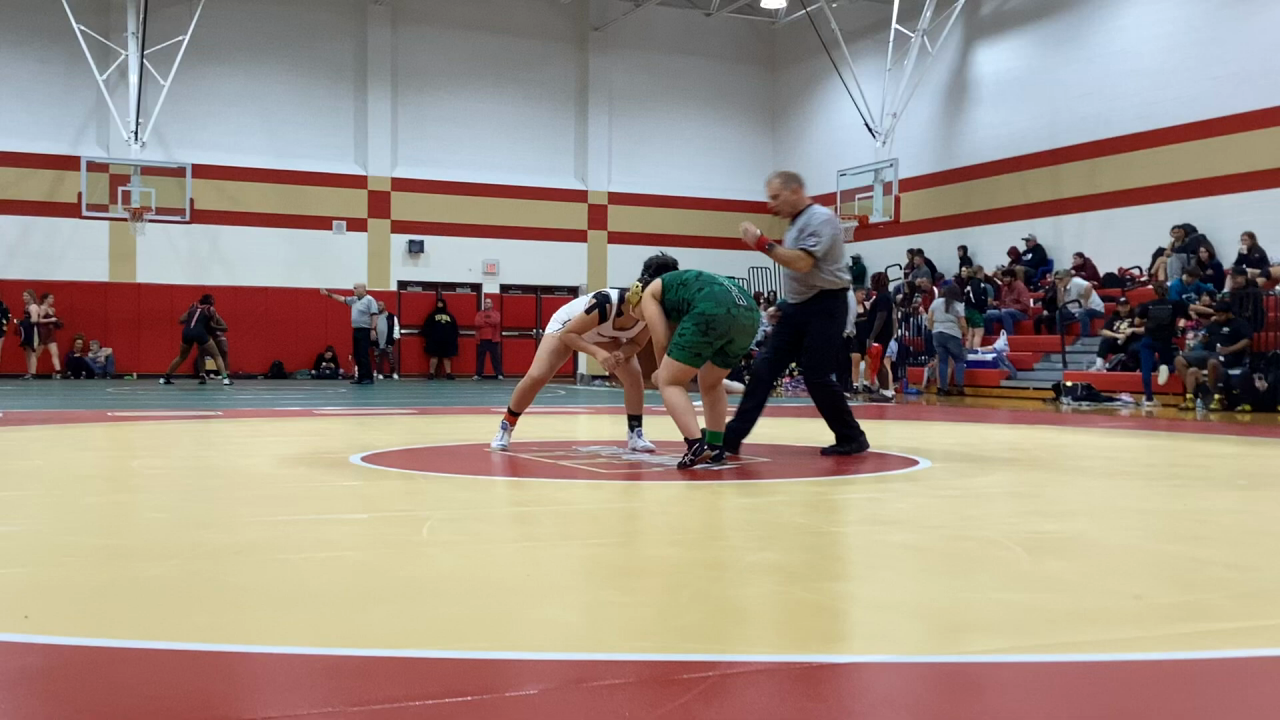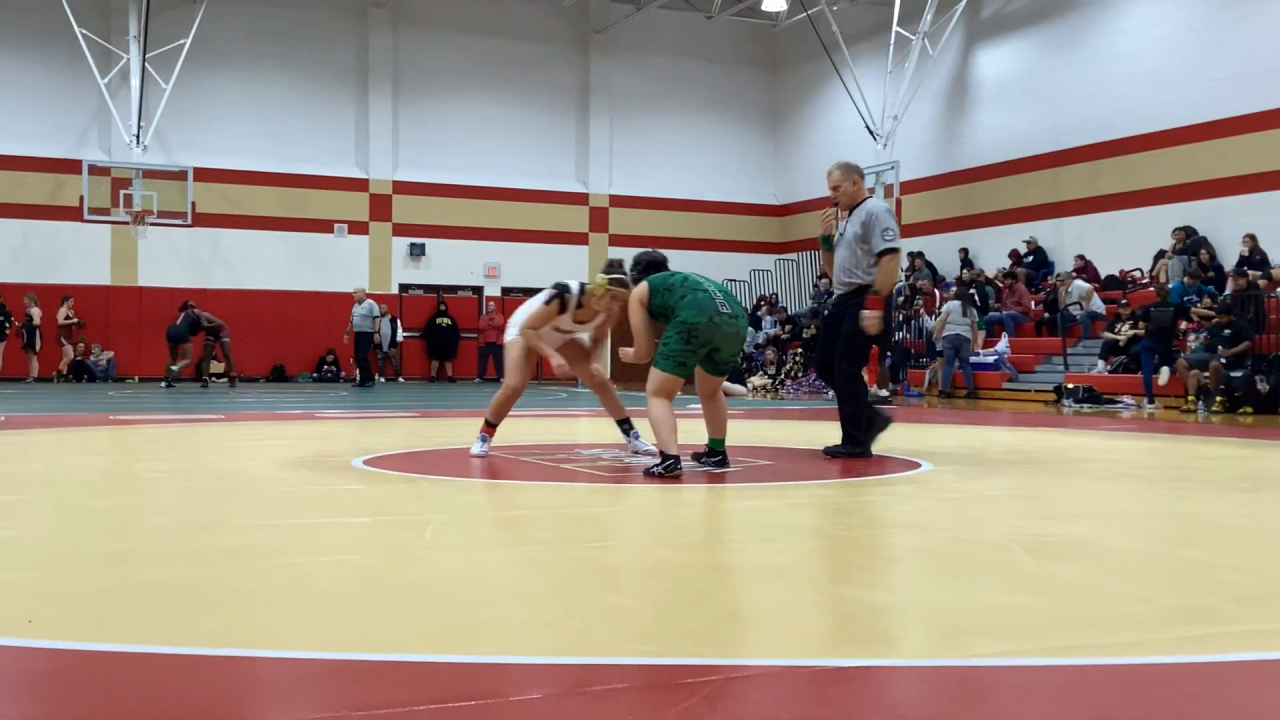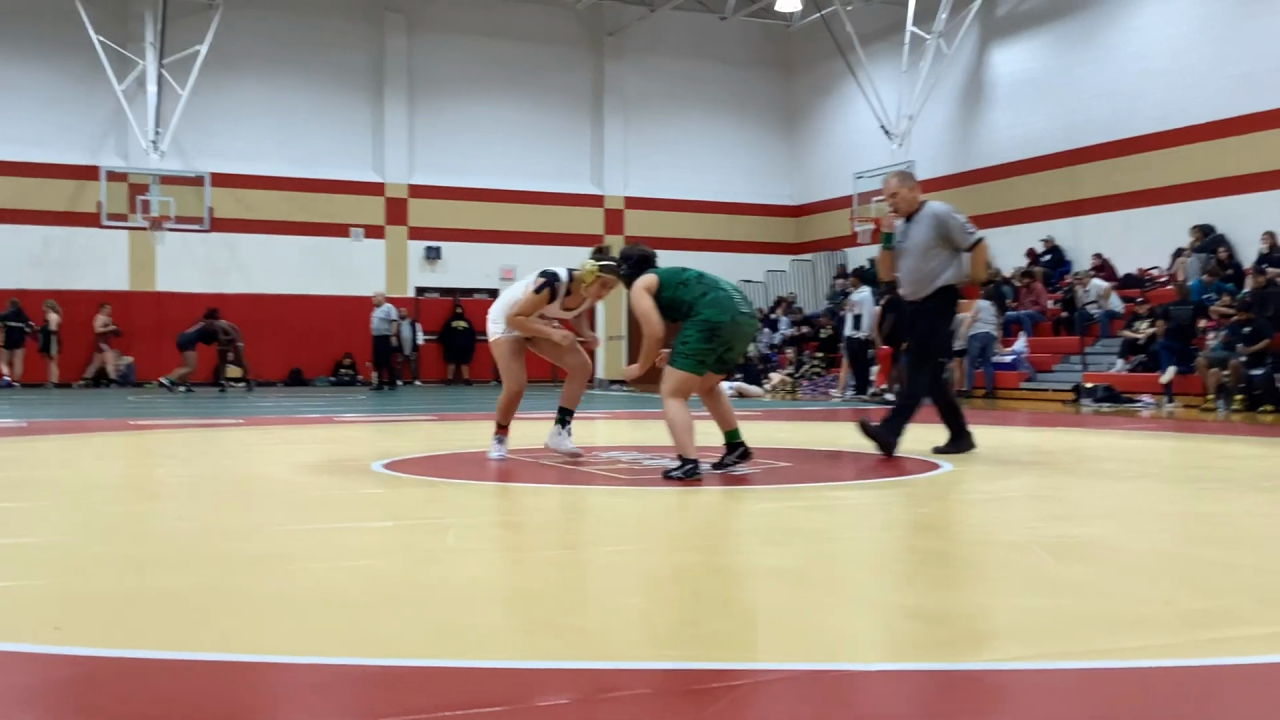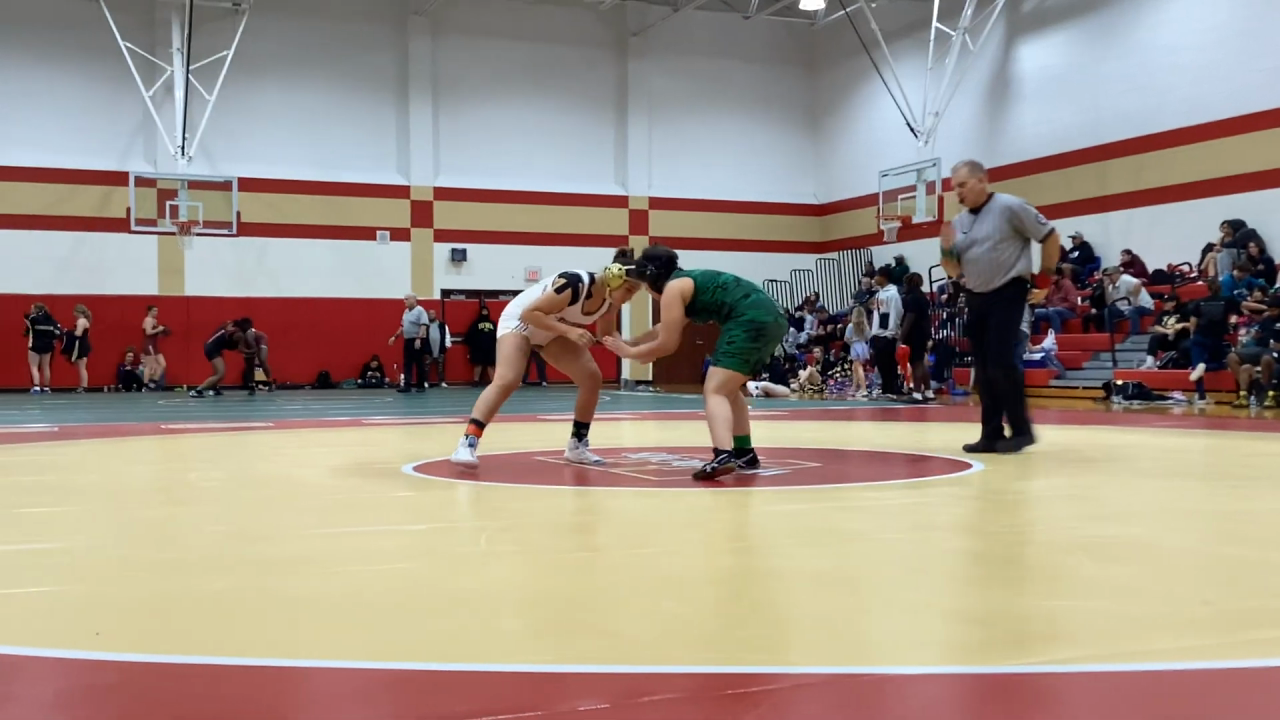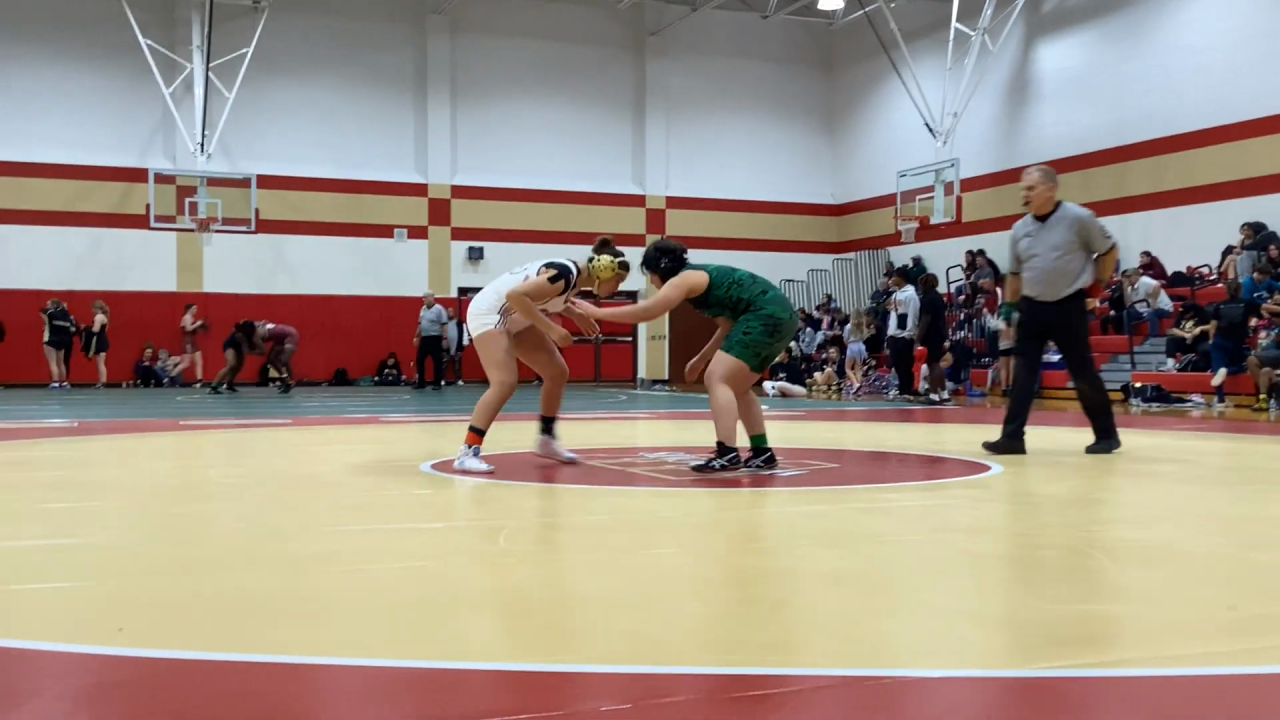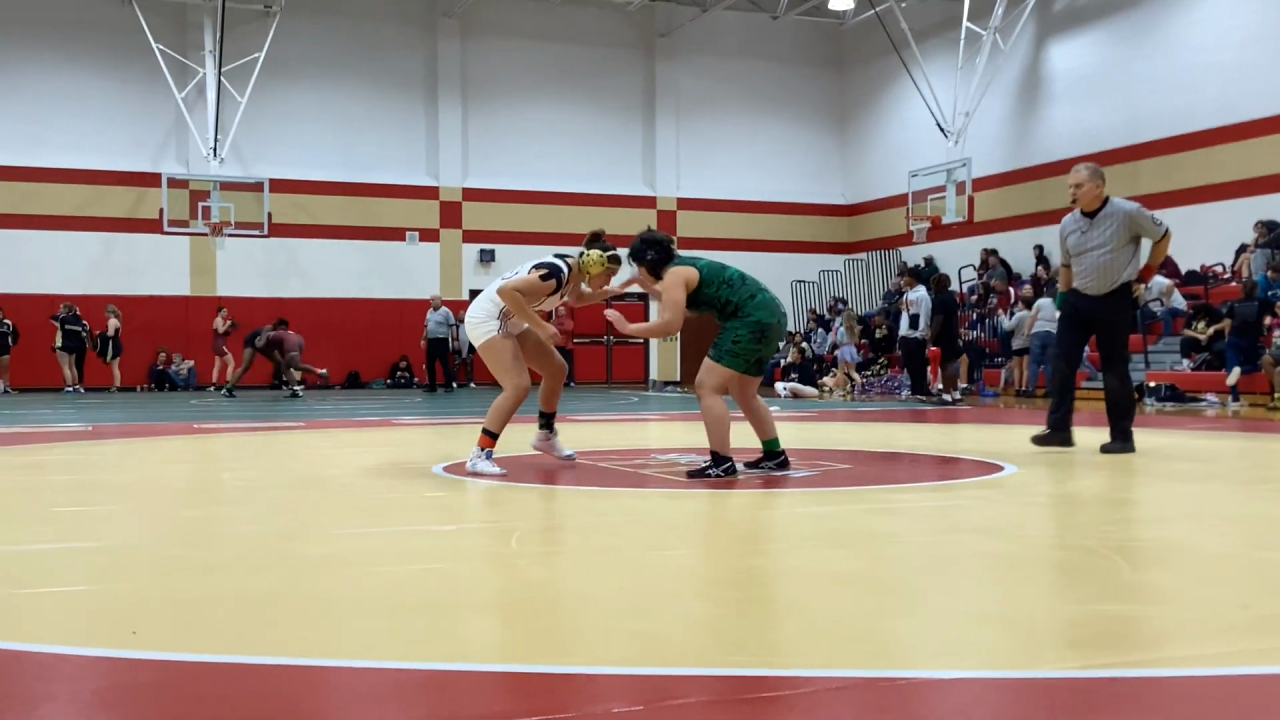
dt=0.3s
person 1, frame 1
left shoulder: (820, 218)
right shoulder: (795, 224)
left elbow: (800, 263)
left wrist: (762, 243)
right wrist: (782, 305)
left hip: (825, 306)
right hip: (798, 307)
left knee: (816, 375)
right knee: (764, 370)
left ankle: (851, 438)
right ankle: (732, 437)
person 1, frame 2
left shoulder: (876, 212)
right shoulder: (845, 220)
left elbow: (890, 259)
right elbow: (830, 268)
left wrist: (875, 303)
right wrist: (825, 238)
left hip: (864, 301)
right hip: (844, 301)
left knee: (847, 370)
right knee: (826, 365)
left ankle: (855, 441)
right ankle: (869, 418)
person 1, frame 3
left shoulder: (939, 215)
right shoulder: (898, 226)
left elbow: (978, 247)
right elbow: (886, 273)
right wrist: (887, 237)
left hip: (939, 301)
right hip: (915, 304)
left knee: (918, 367)
right knee: (930, 372)
left ankle: (889, 432)
right ankle: (960, 436)
person 1, frame 4
left shoulder: (1011, 207)
right shoulder: (960, 221)
left elbow: (1051, 238)
right elbow: (953, 270)
left wrist: (1043, 278)
right wrist: (946, 249)
left hip: (1007, 295)
right hip: (976, 298)
left knee: (1001, 362)
right knee: (984, 367)
left ankle: (1021, 430)
right ankle: (992, 435)
person 1, frame 5
left shoulder: (1079, 218)
right shoulder: (1020, 229)
left elbow: (1109, 251)
right elbow: (1015, 273)
left wrist: (1096, 287)
right wrist: (1007, 309)
left hip: (1069, 307)
right hip: (1032, 308)
left knee: (1082, 374)
right knee: (1023, 371)
left ankle: (1106, 435)
right ankle: (1012, 437)
person 1, frame 6
left shoulder: (1128, 212)
right shoulder: (1068, 223)
left elbow: (1163, 236)
left wrist: (1146, 274)
right wrist: (1061, 300)
left hip: (1115, 300)
right hip: (1078, 300)
left knee: (1114, 369)
right knee: (1063, 362)
left ankle: (1121, 436)
right ankle: (1059, 428)
person 2, frame 1
left shoulder: (651, 290)
right shoulder: (690, 282)
left elbow: (662, 340)
left wrist: (660, 373)
left hip: (711, 313)
right hip: (747, 314)
left knee: (669, 382)
right knee: (710, 383)
left ankle: (697, 445)
right ankle: (715, 447)
person 2, frame 2
left shoulder: (639, 292)
right shoulder: (683, 282)
left elbow: (644, 352)
left wrist: (631, 356)
left hip: (696, 319)
right hip: (735, 318)
left knee: (657, 394)
right knee: (709, 391)
left ankle: (671, 460)
right ankle: (716, 453)
person 2, frame 3
left shoulder: (639, 286)
right shoulder: (674, 279)
left elbow: (655, 334)
left wrist: (639, 368)
right wrist: (675, 356)
left hip: (713, 318)
right hip: (744, 317)
left knee: (673, 393)
right knee: (706, 386)
left ankle: (689, 463)
right ankle: (735, 446)
person 2, frame 4
left shoulder: (673, 288)
right shoulder: (691, 282)
left elbow: (667, 344)
right elbow: (668, 331)
left wrist: (630, 353)
right wrist: (631, 342)
left hip: (751, 320)
right hip: (772, 318)
left knee: (715, 392)
right knee: (728, 388)
left ankle: (723, 456)
right ankle: (744, 453)
person 2, frame 5
left shoulder: (684, 280)
right shoulder: (700, 277)
left elbow: (645, 312)
right elbow: (730, 322)
left wrist: (597, 312)
right wrist: (704, 357)
left hip: (767, 315)
right hip: (781, 315)
left knee: (717, 379)
right knee: (738, 387)
left ankle: (727, 453)
right ankle: (762, 453)
person 2, frame 6
left shoulder: (673, 275)
right shoulder: (689, 268)
left elbow: (670, 325)
right elbow: (687, 307)
left wrist: (628, 328)
right wrist: (651, 289)
left hip: (754, 320)
right hip: (770, 317)
left knee: (707, 387)
right knee: (744, 394)
left ankle: (723, 462)
right ankle: (775, 455)
person 3, frame 1
right shoulder: (605, 303)
left elbow: (636, 343)
right elbow: (567, 334)
left wrist: (622, 353)
right wrist: (596, 352)
left hip: (604, 336)
right hip: (567, 326)
left knee: (634, 374)
right knee: (537, 376)
left ankle: (635, 434)
right ankle: (506, 427)
person 3, frame 2
left shoulder: (609, 311)
right shoulder: (564, 295)
left elbow: (597, 339)
right elbow: (526, 330)
left wrist: (590, 363)
right wrist: (553, 356)
left hip: (564, 336)
right hip: (526, 329)
left knee: (600, 381)
right knee: (514, 385)
left ankle: (632, 437)
right ankle: (484, 437)
person 3, frame 3
left shoulder: (591, 293)
right shoulder: (553, 282)
left elbow: (578, 316)
right elbow: (514, 317)
left wrist: (587, 333)
right wrist: (552, 334)
left hip: (541, 323)
right hip: (506, 320)
left knee: (581, 366)
right knee: (516, 387)
left ankle: (560, 431)
right ankle: (499, 436)
person 3, frame 4
left shoulder: (611, 300)
right shoulder: (574, 284)
left elbow: (606, 334)
right elbow: (529, 312)
right wrist: (568, 330)
left hip: (554, 331)
right hip: (520, 320)
left knee: (593, 377)
right knee: (506, 381)
left ankle: (578, 445)
right ankle: (467, 444)
person 3, frame 5
left shoulder: (576, 277)
right shoulder: (565, 275)
right elbow: (515, 296)
left wrist: (577, 314)
right wrist: (550, 328)
left hip: (512, 319)
right hip: (488, 312)
left knee: (558, 373)
right knee: (505, 383)
left ankle: (547, 440)
right ankle: (467, 453)
person 3, frame 6
left shoulder: (571, 272)
right shoulder: (556, 274)
left elbow: (576, 298)
right elbow: (505, 290)
left wrist: (613, 291)
right wrist: (540, 325)
left hip: (510, 321)
right hip: (487, 319)
left knee: (557, 370)
right knee: (518, 387)
left ankle: (545, 436)
right ankle: (479, 456)
